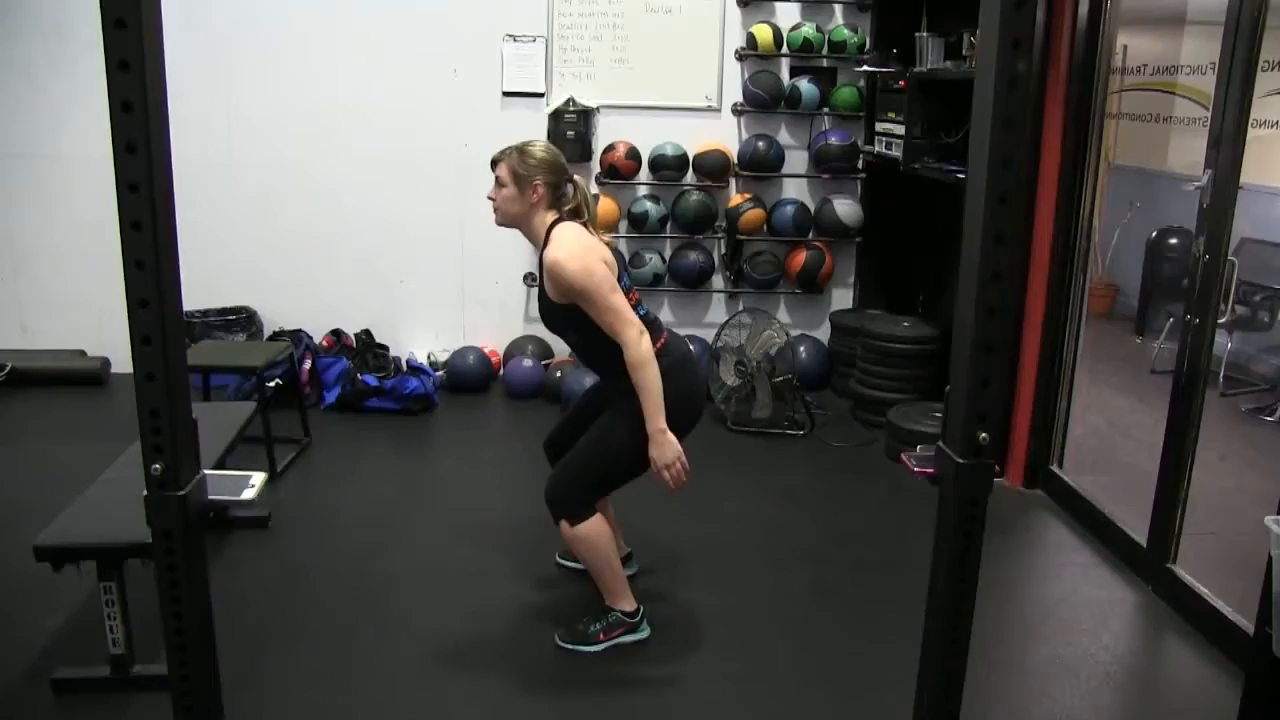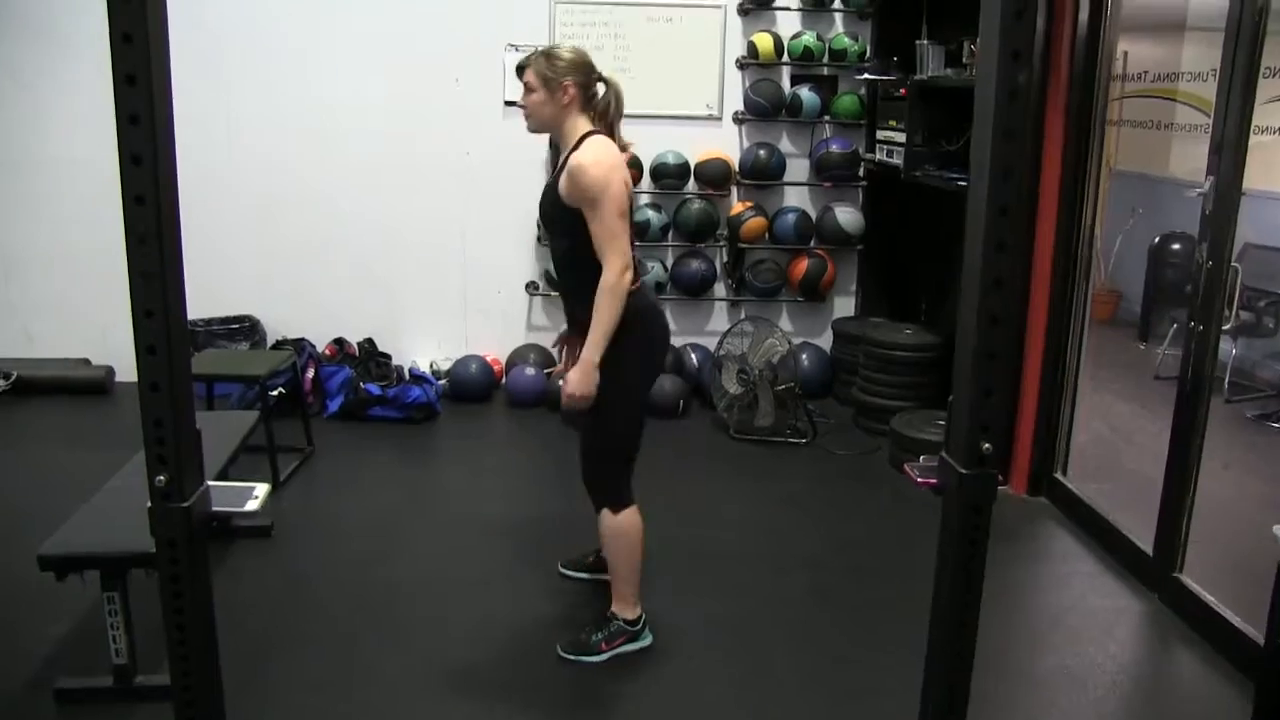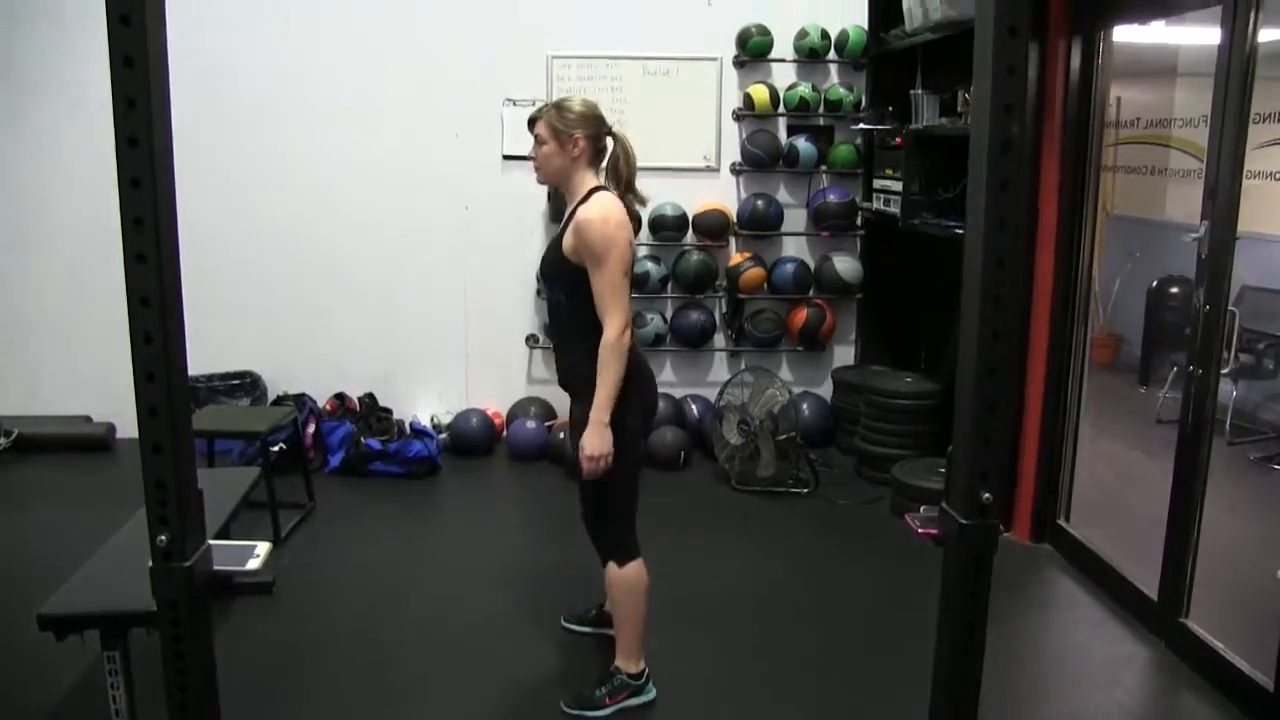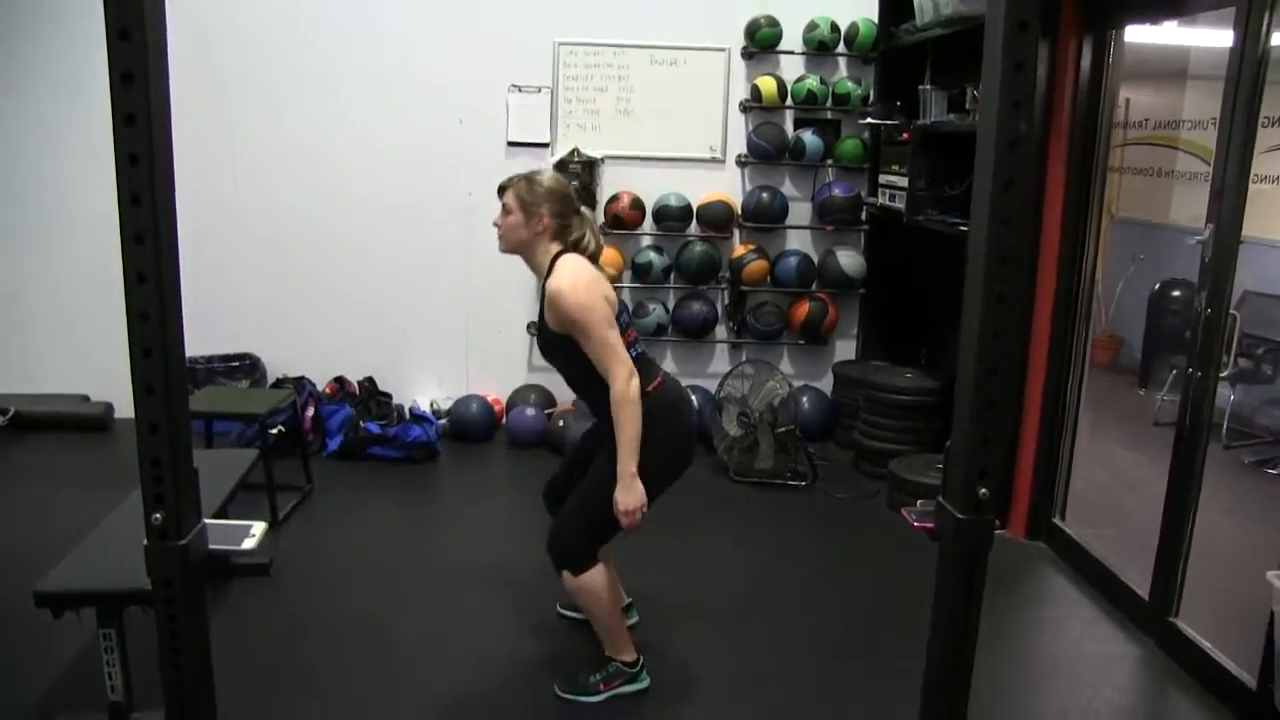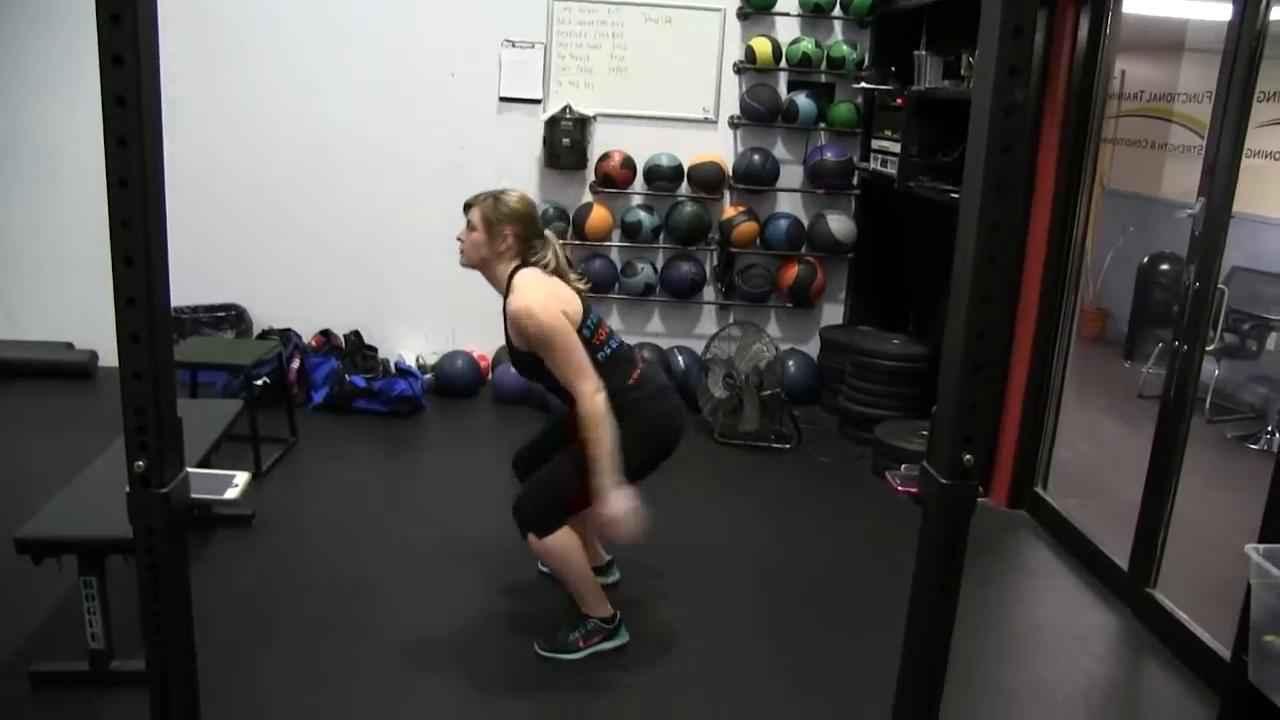
dt=0.4s
person 1, frame 1
left shoulder: (563, 254)
right shoulder: (563, 235)
left elbow: (634, 339)
left wrist: (659, 433)
left hip: (666, 384)
right hip: (647, 374)
left knee: (565, 494)
right knee: (561, 450)
left ankle: (624, 616)
right ankle: (614, 552)
person 1, frame 2
left shoulder: (595, 159)
right shoulder: (580, 152)
left elbow: (618, 270)
left wrist: (589, 362)
right wrist: (575, 331)
left hip: (624, 337)
right hip: (605, 329)
left knee: (608, 473)
right knee: (598, 460)
left ankle: (627, 622)
right ankle: (613, 557)
person 1, frame 3
left shoulder: (598, 215)
right shoulder: (585, 208)
left elbow: (617, 329)
left wrist: (599, 424)
left hip: (613, 392)
right hip: (595, 386)
left knee: (612, 527)
right knee: (599, 513)
right ankle: (616, 611)
person 1, frame 4
left shoulder: (566, 286)
right shoulder: (562, 270)
left elbow: (621, 377)
left wrist: (629, 478)
left hip: (656, 427)
right hip: (641, 413)
left knee: (567, 542)
right knee: (560, 498)
left ankle: (624, 665)
right ankle: (613, 601)
person 1, frame 5
left shoulder: (528, 303)
right shoulder: (529, 282)
left elbow: (589, 394)
left wrist: (613, 488)
left hip: (643, 419)
right hip: (635, 403)
left knee: (536, 508)
right knee: (531, 466)
left ankle: (602, 623)
right ankle: (594, 563)
